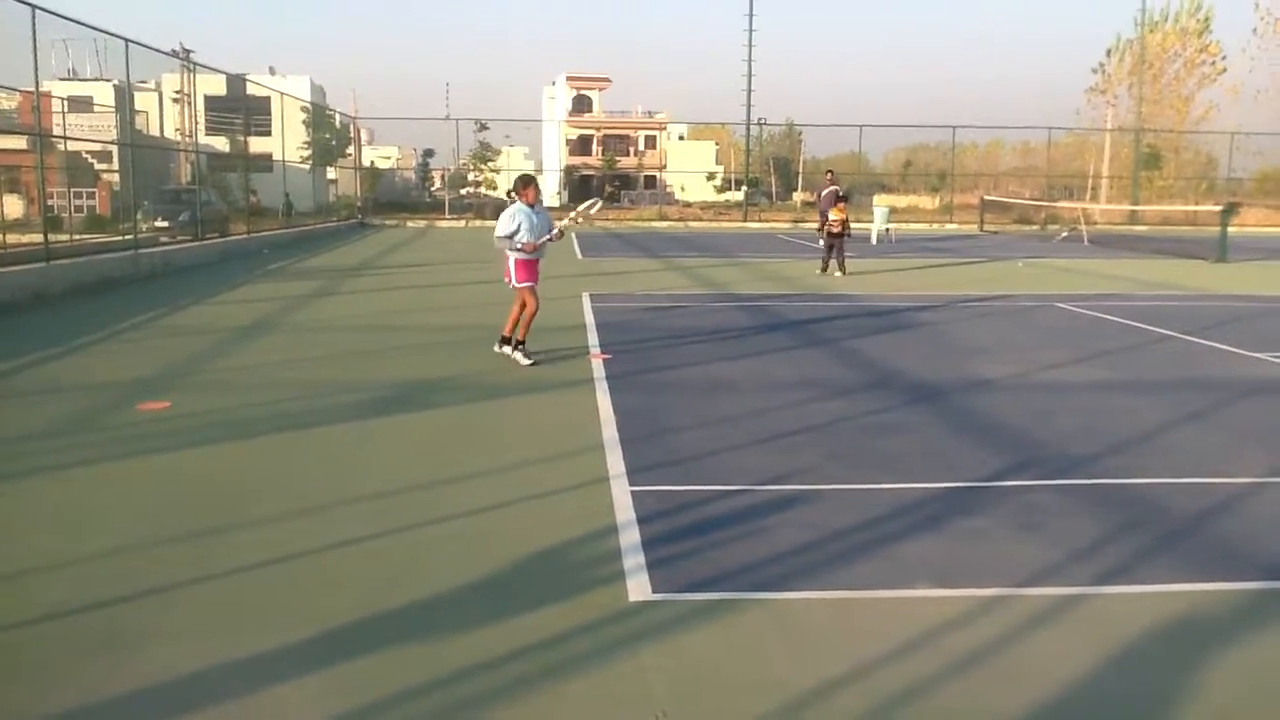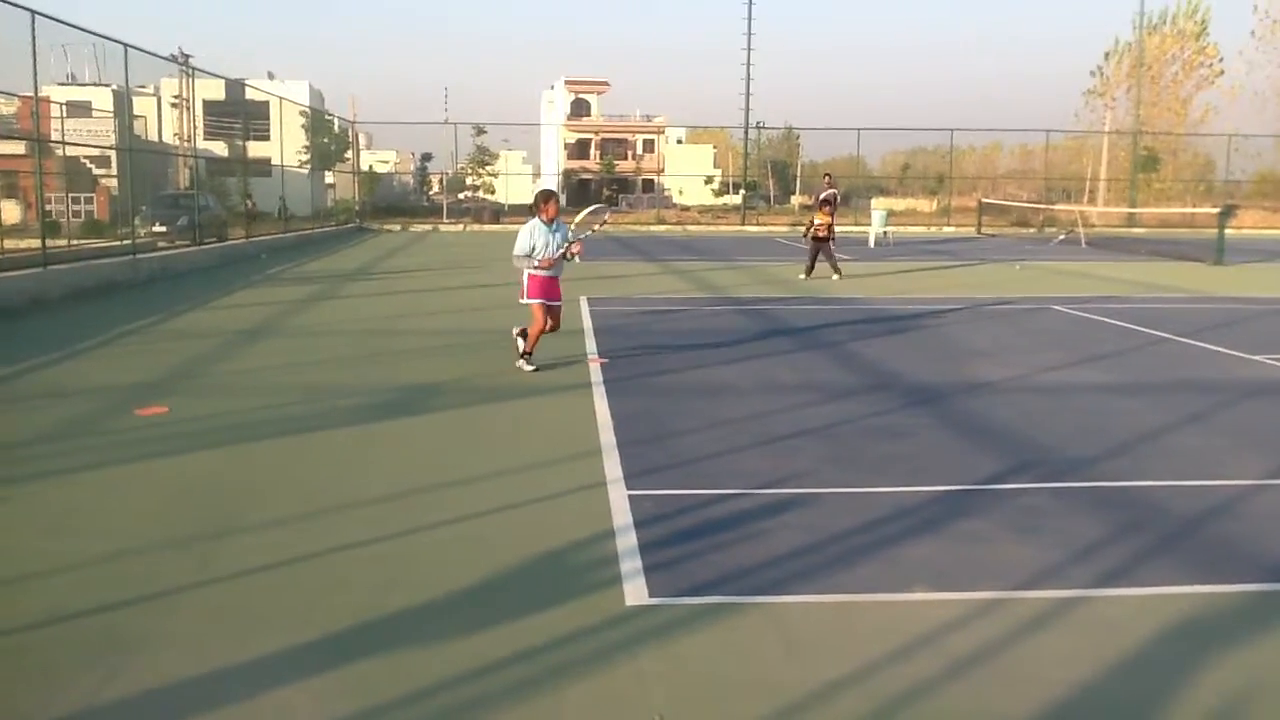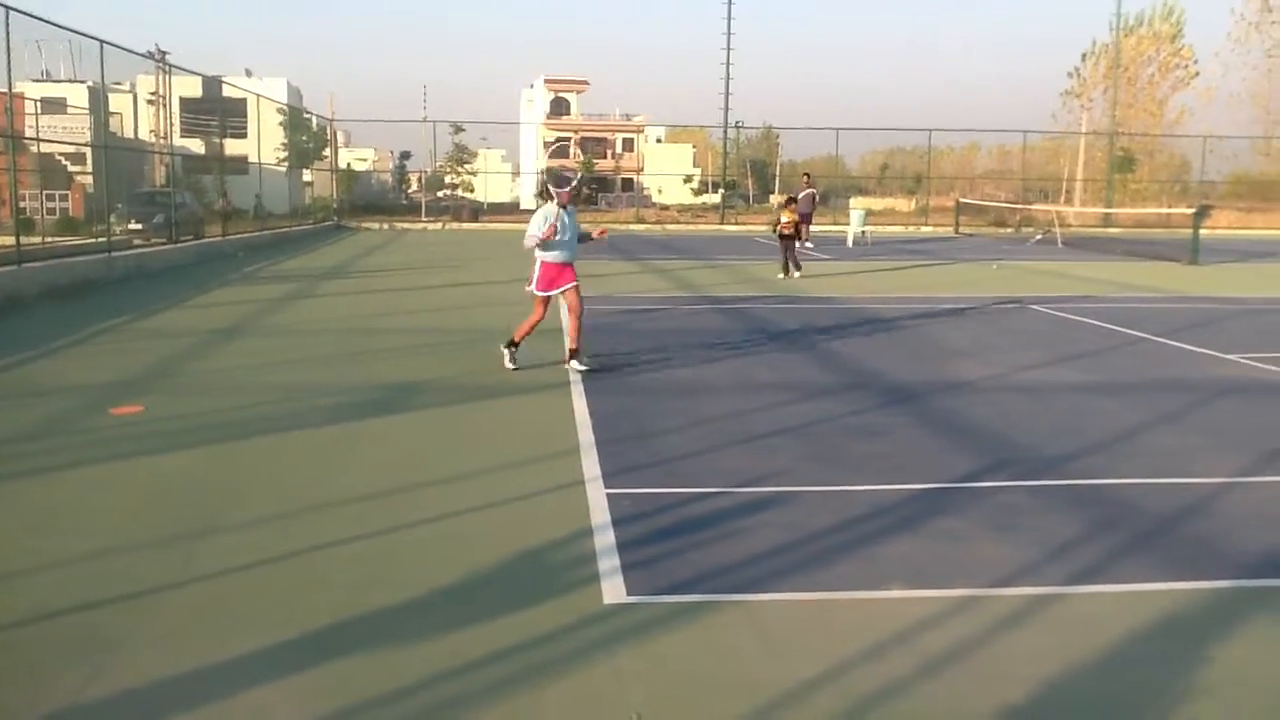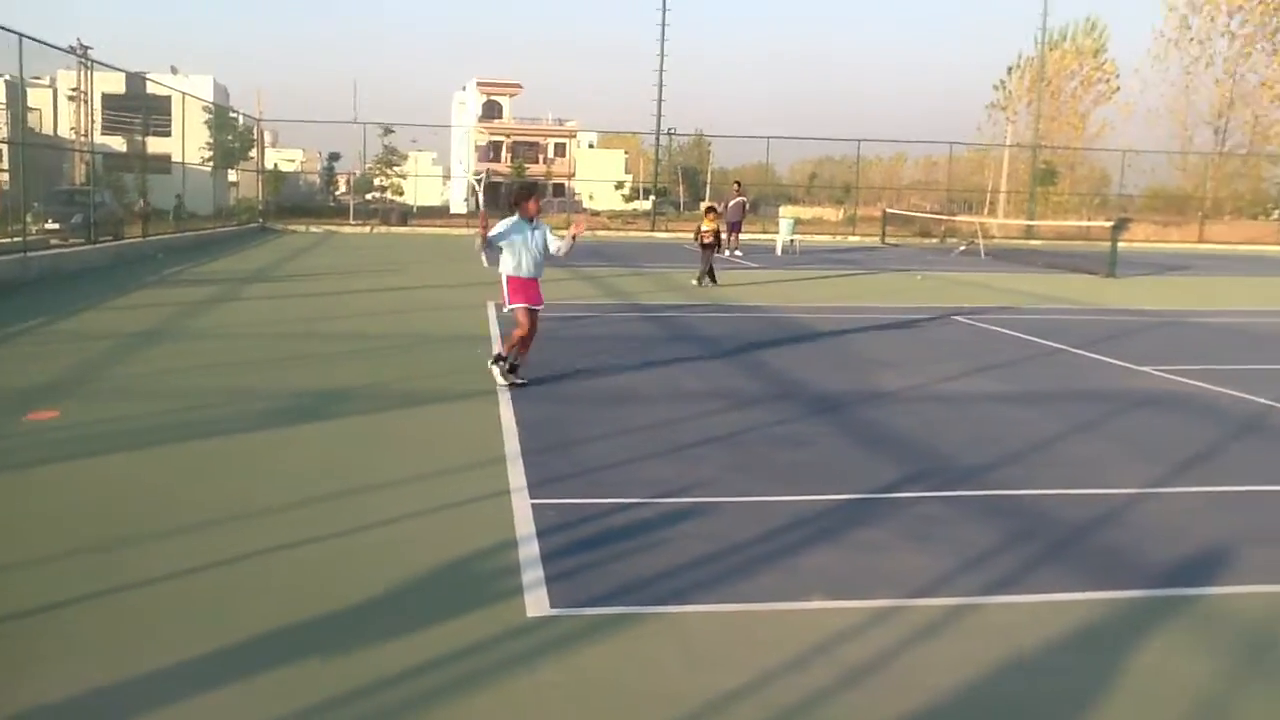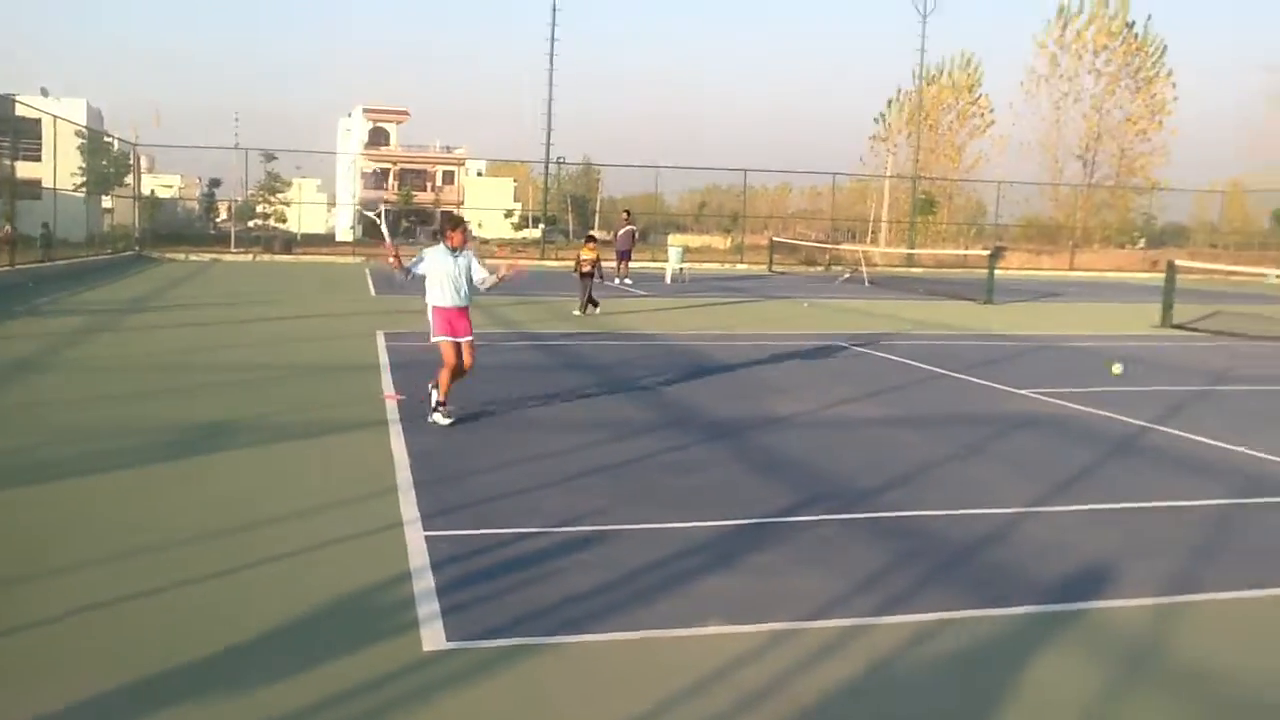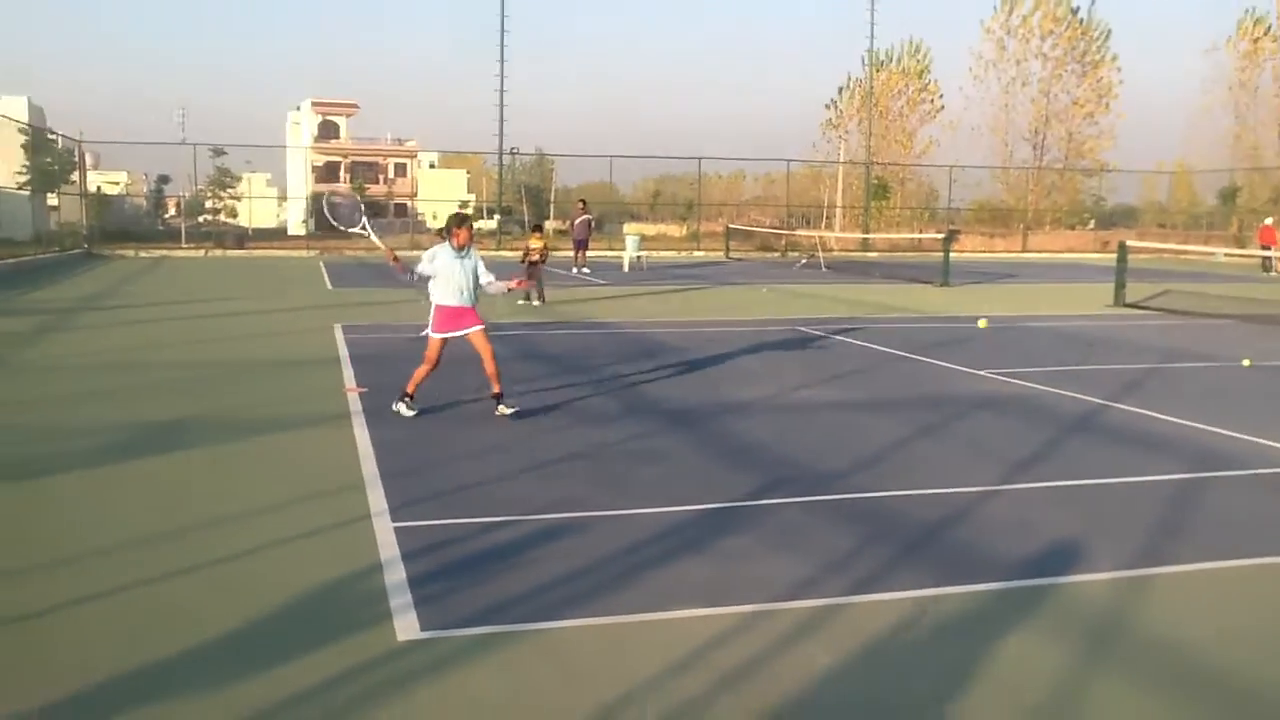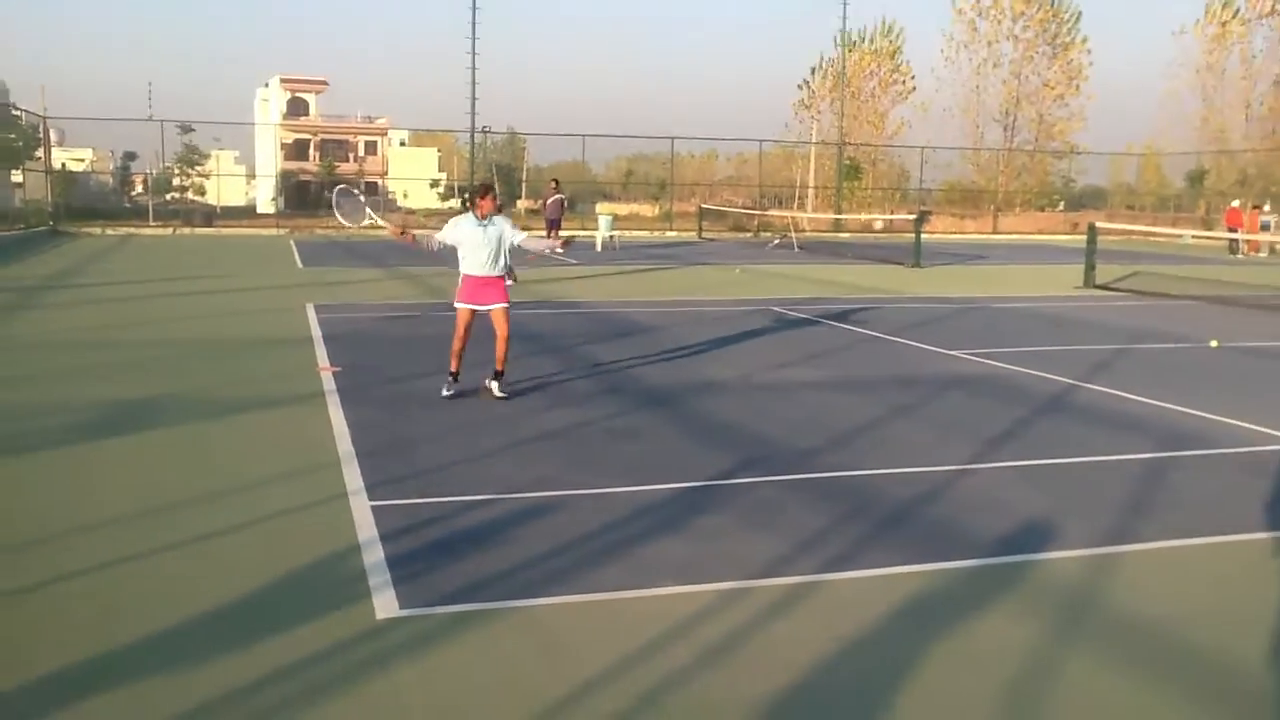
dt=0.2s
person 1, frame 1
left shoulder: (540, 211)
right shoulder: (512, 213)
left elbow: (549, 232)
right elbow: (499, 239)
left wrist: (556, 233)
right wrist: (522, 246)
left hip: (533, 262)
right hip: (518, 263)
left knee: (521, 304)
right knee: (533, 305)
left ankle: (505, 342)
right ankle: (519, 345)
person 1, frame 2
left shoulder: (561, 227)
right shoulder: (530, 229)
left elbow: (565, 249)
right elbow: (517, 259)
left wrist: (571, 250)
right wrist: (538, 264)
left hip: (553, 279)
right hip: (534, 279)
left knee: (554, 324)
right knee: (540, 322)
left ankle: (522, 333)
right ankle: (525, 356)
person 1, frame 3
left shoulder: (571, 212)
right shoulder: (544, 214)
left elbow: (576, 236)
right elbow: (530, 242)
left wrist: (591, 235)
right wrist: (545, 237)
left hip: (567, 267)
right hip: (546, 267)
left knee: (576, 309)
right knee: (539, 314)
left ankle: (573, 356)
right ankle: (511, 346)
person 1, frame 4
left shoulder: (541, 227)
right shoulder: (507, 226)
left elbow: (558, 250)
right elbow: (484, 246)
left wrist: (571, 236)
right wrist: (482, 234)
left hip: (532, 282)
right hip: (513, 281)
left knee: (531, 330)
right knee: (524, 328)
left ankle: (510, 370)
right ankle: (498, 359)
person 1, frame 5
left shoulder: (468, 255)
right shoulder: (429, 255)
left elbow: (483, 282)
right elbow: (407, 273)
left wrist: (499, 276)
left hip: (462, 313)
right hip: (440, 312)
left knee: (467, 363)
right knee: (450, 362)
left ankle: (437, 387)
right ankle: (439, 408)
person 1, frame 6
left shoulder: (474, 256)
right shoulder: (435, 254)
left elbow: (489, 284)
right elbow: (414, 275)
left wrist: (509, 285)
right wrist: (397, 263)
left hip: (467, 312)
right hip: (443, 311)
left knee: (488, 352)
right knee: (431, 360)
left ankle: (499, 401)
right ankle: (404, 398)
person 1, frame 7
left shoulder: (501, 223)
right shoulder: (458, 224)
left elbow: (523, 241)
right elbow: (434, 242)
right wrist: (409, 236)
left hip: (495, 283)
right hip: (469, 282)
left knee: (503, 332)
right knee: (461, 332)
left ankle: (496, 379)
right ankle: (452, 378)
